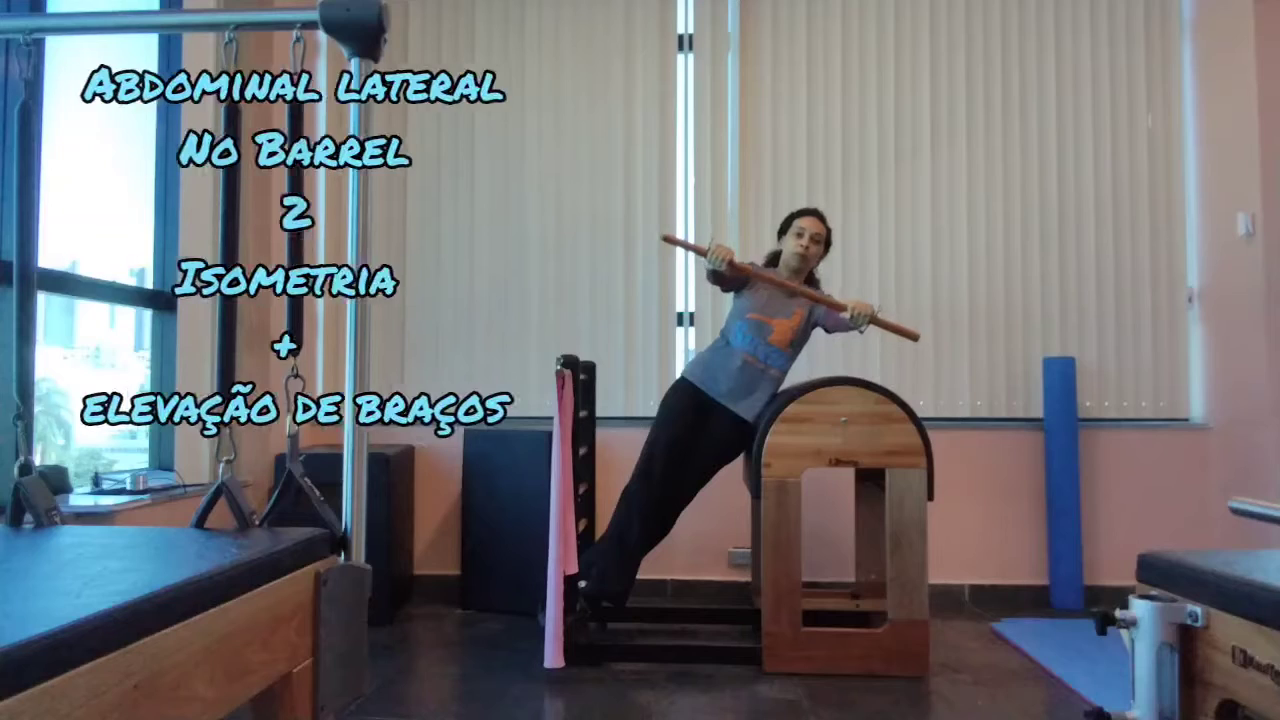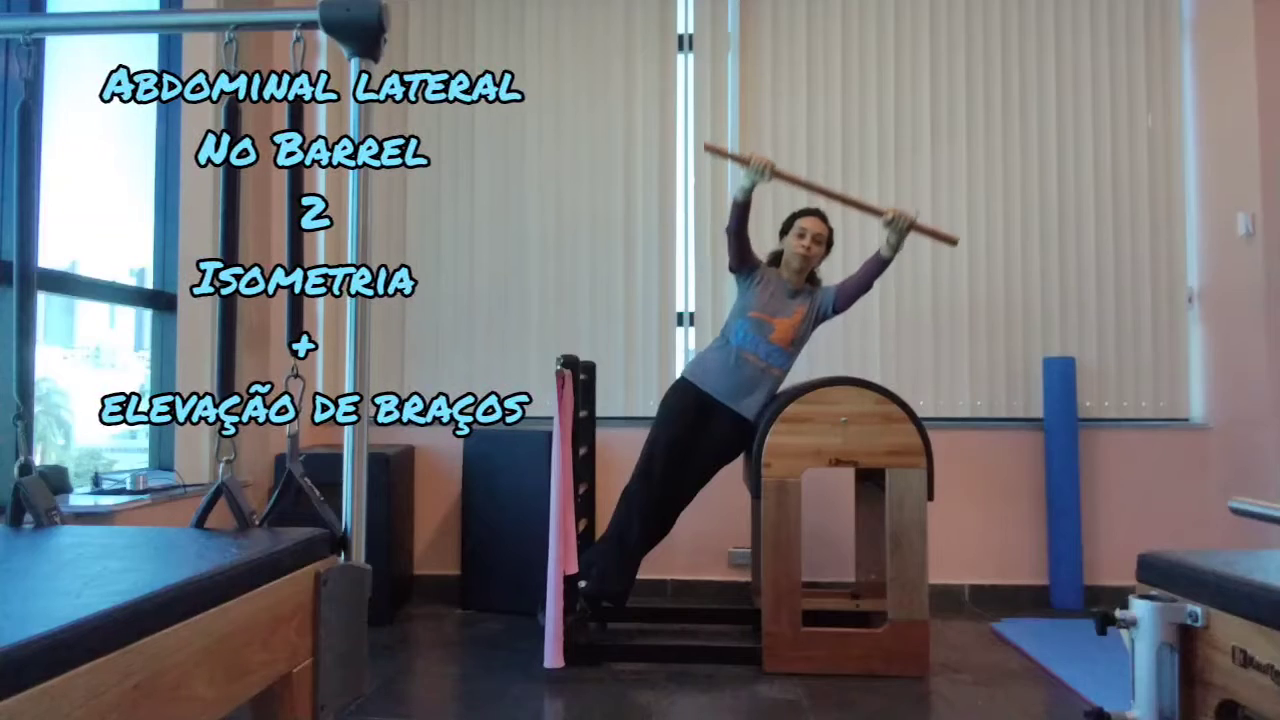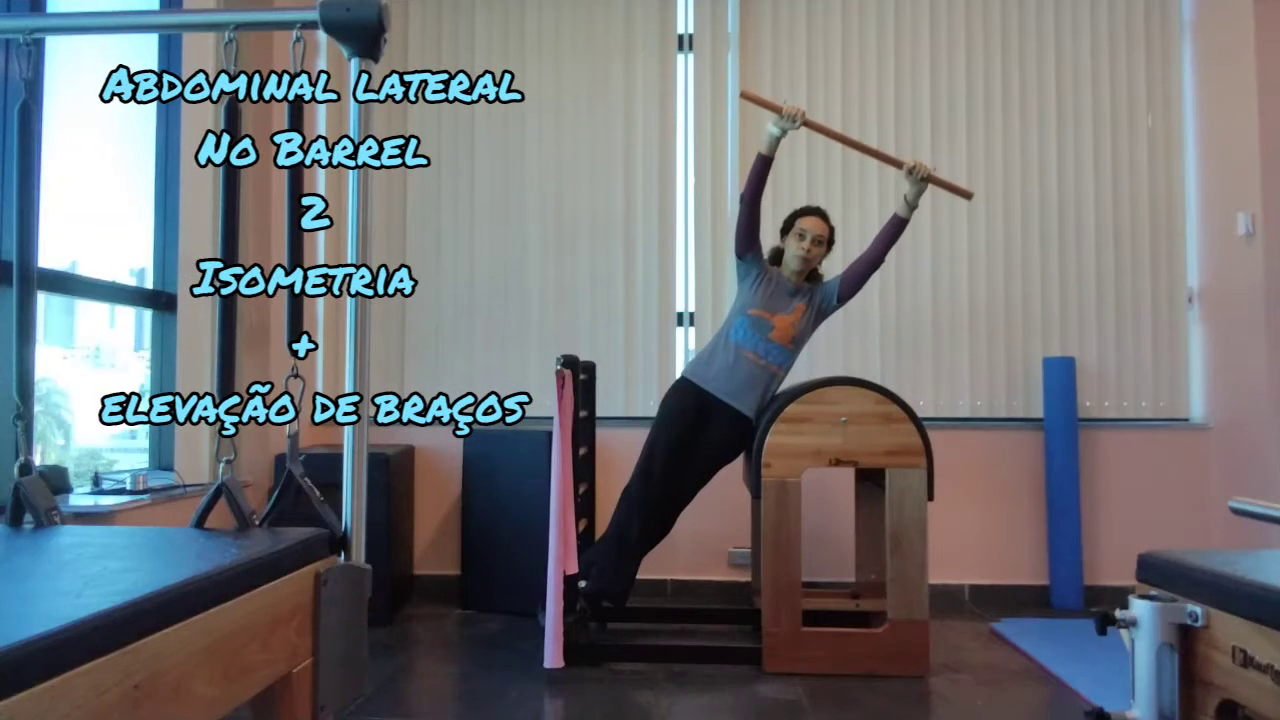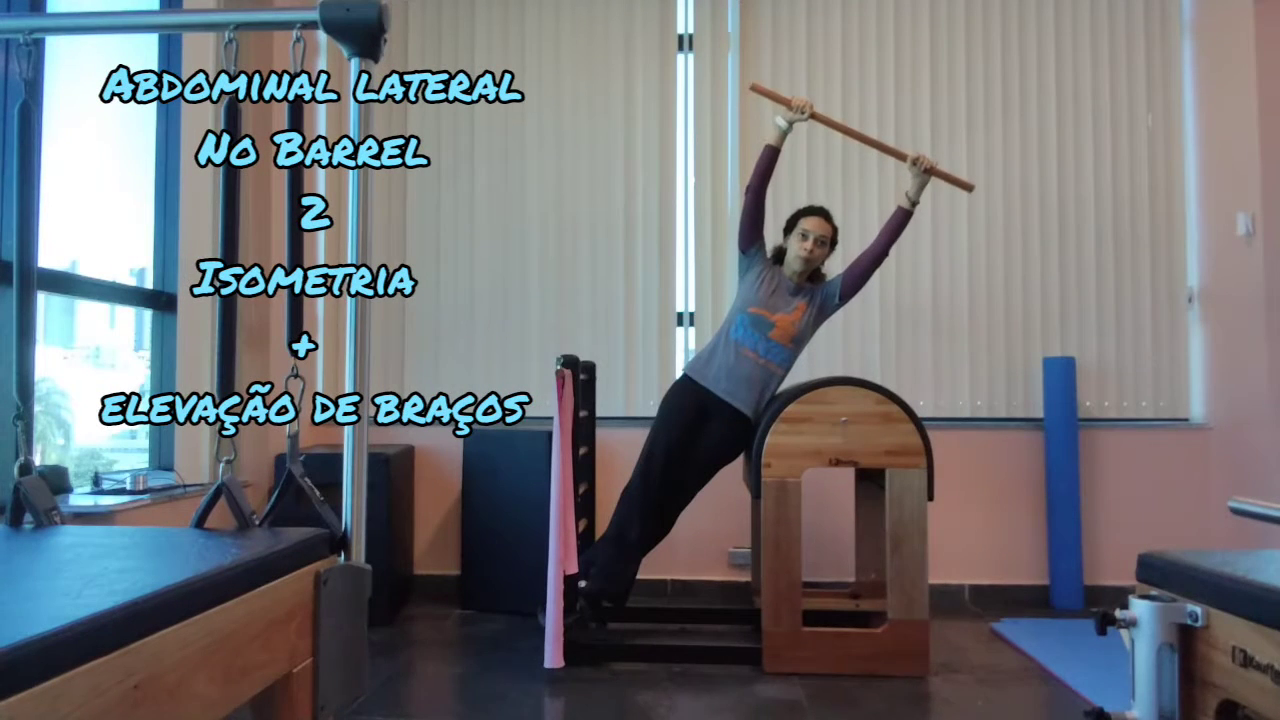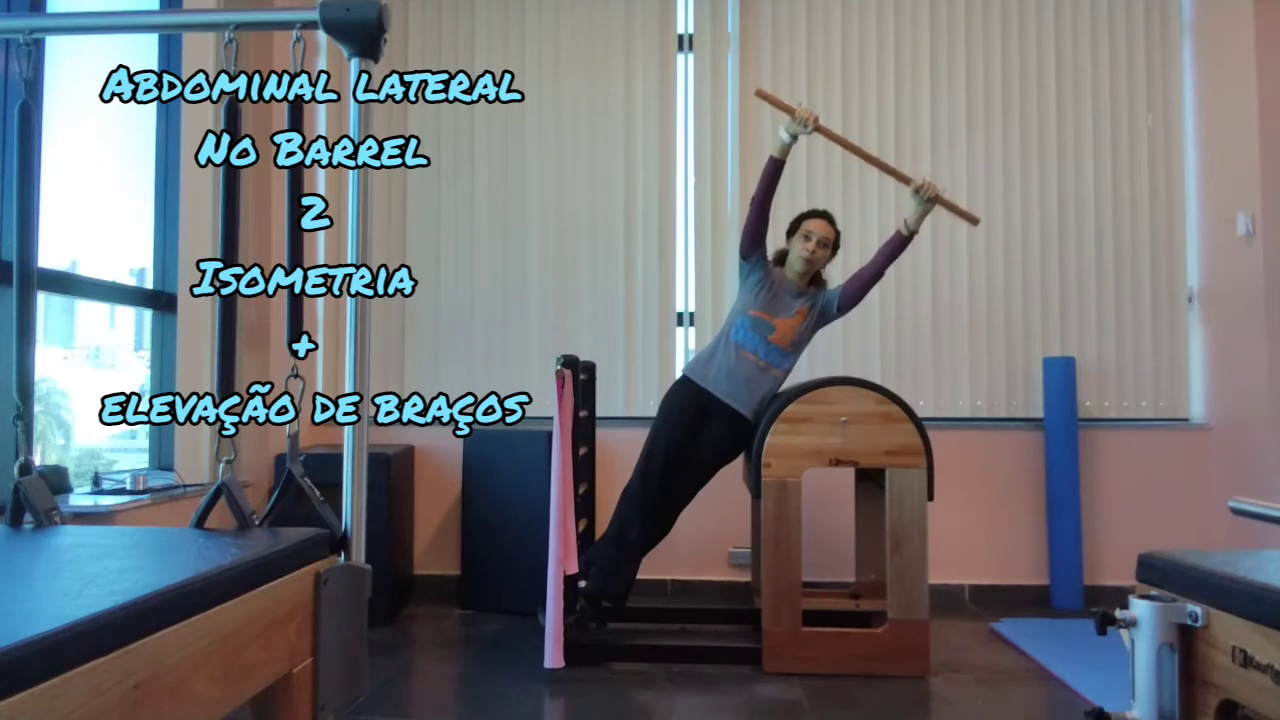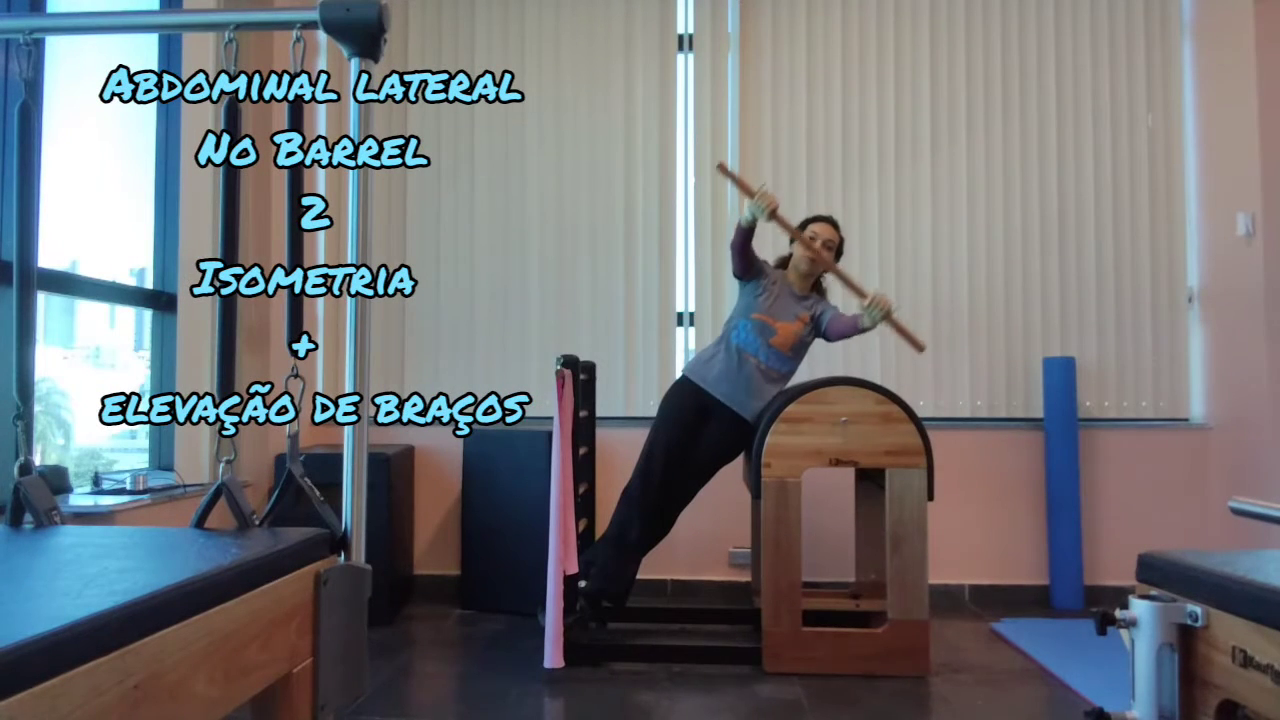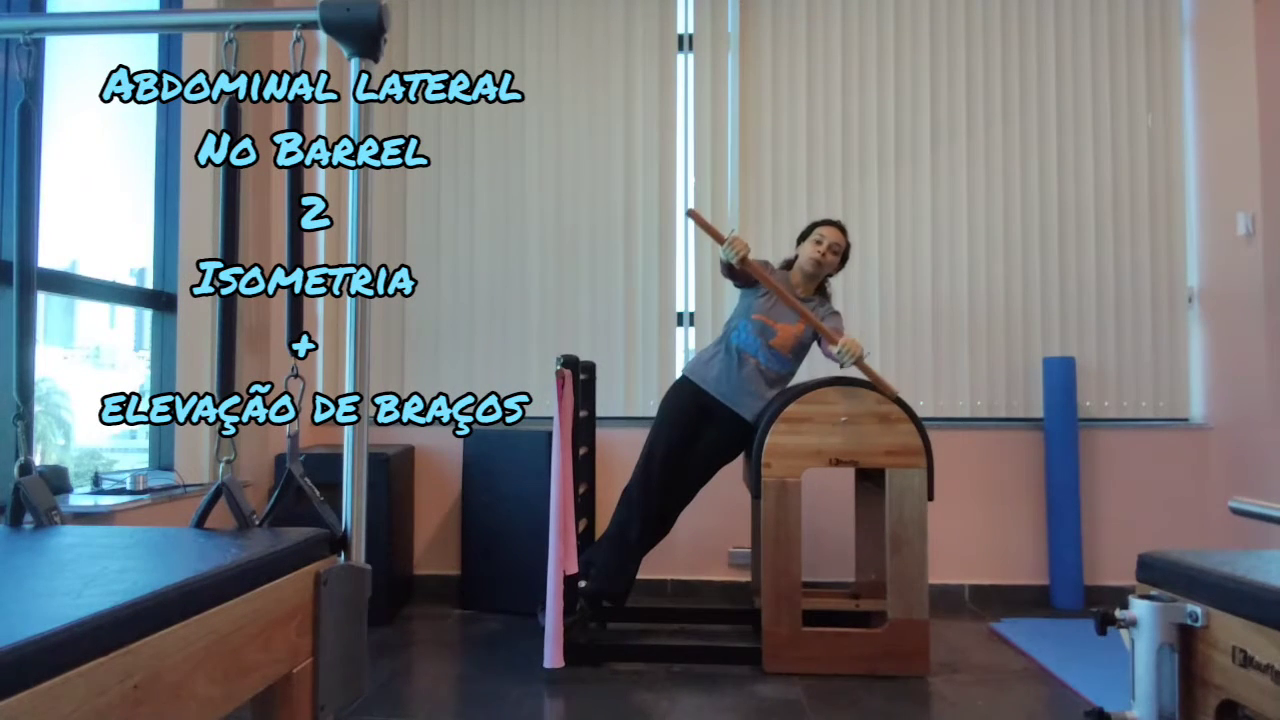
dt=0.4s
person 1, frame 1
left shoulder: (814, 301)
right shoulder: (752, 276)
left elbow: (836, 320)
right elbow: (720, 276)
left wrist: (855, 318)
right wrist: (715, 262)
left hip: (741, 414)
right hip: (697, 387)
left knee: (672, 498)
right knee: (647, 483)
left ankle: (602, 587)
right ankle: (592, 579)
person 1, frame 2
left shoulder: (818, 301)
right shoulder: (755, 275)
left elbow: (860, 282)
right elbow: (735, 235)
left wrist: (892, 244)
right wrist: (747, 185)
left hip: (740, 413)
right hip: (698, 386)
left knee: (672, 498)
right knee: (649, 483)
left ankle: (603, 589)
right ankle: (593, 579)
person 1, frame 3
left shoulder: (821, 298)
right shoulder: (755, 272)
left elbow: (873, 258)
right elbow: (749, 203)
left wrist: (909, 201)
right wrist: (774, 137)
left hip: (740, 414)
right hip: (697, 387)
left knee: (671, 499)
right knee: (648, 484)
left ankle: (601, 588)
right ankle: (591, 580)
person 1, frame 4
left shoulder: (823, 297)
right shoulder: (757, 268)
left elbow: (876, 253)
right elbow: (753, 196)
left wrist: (912, 194)
right wrist: (782, 128)
left hip: (740, 413)
right hip: (697, 385)
left knee: (671, 500)
right knee: (647, 484)
left ankle: (600, 589)
right ankle: (591, 579)
person 1, frame 5
left shoulder: (822, 304)
right shoulder: (757, 272)
left elbow: (873, 271)
right elbow: (758, 207)
left wrist: (913, 221)
right wrist: (786, 143)
left hip: (740, 415)
right hip: (697, 386)
left knee: (670, 499)
right knee: (647, 483)
left ankle: (601, 587)
right ankle: (592, 579)
person 1, frame 6
left shoulder: (818, 311)
right shoulder: (759, 278)
left elbow: (840, 328)
right elbow: (738, 251)
left wrist: (866, 320)
right wrist: (751, 217)
left hip: (741, 416)
right hip: (698, 387)
left knee: (670, 499)
right knee: (647, 484)
left ankle: (600, 590)
right ankle: (590, 579)
person 1, frame 7
left shoulder: (824, 313)
right shoulder: (763, 276)
left elbow: (833, 343)
right elbow: (733, 271)
left wrist: (844, 350)
right wrist: (730, 256)
left hip: (742, 416)
right hip: (698, 386)
left knee: (670, 500)
right knee: (646, 485)
left ankle: (600, 589)
right ankle: (590, 580)
